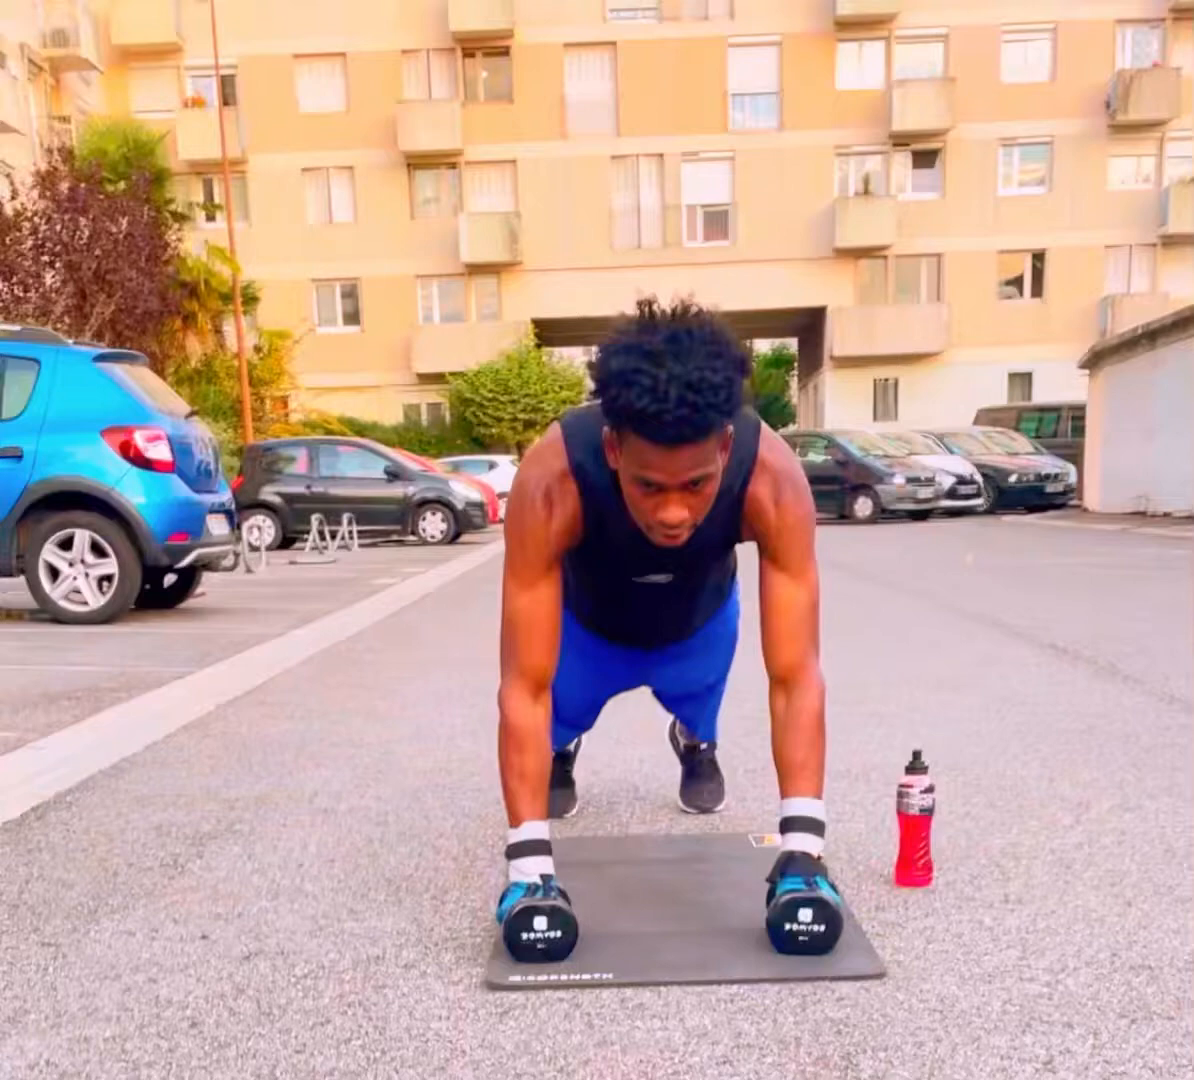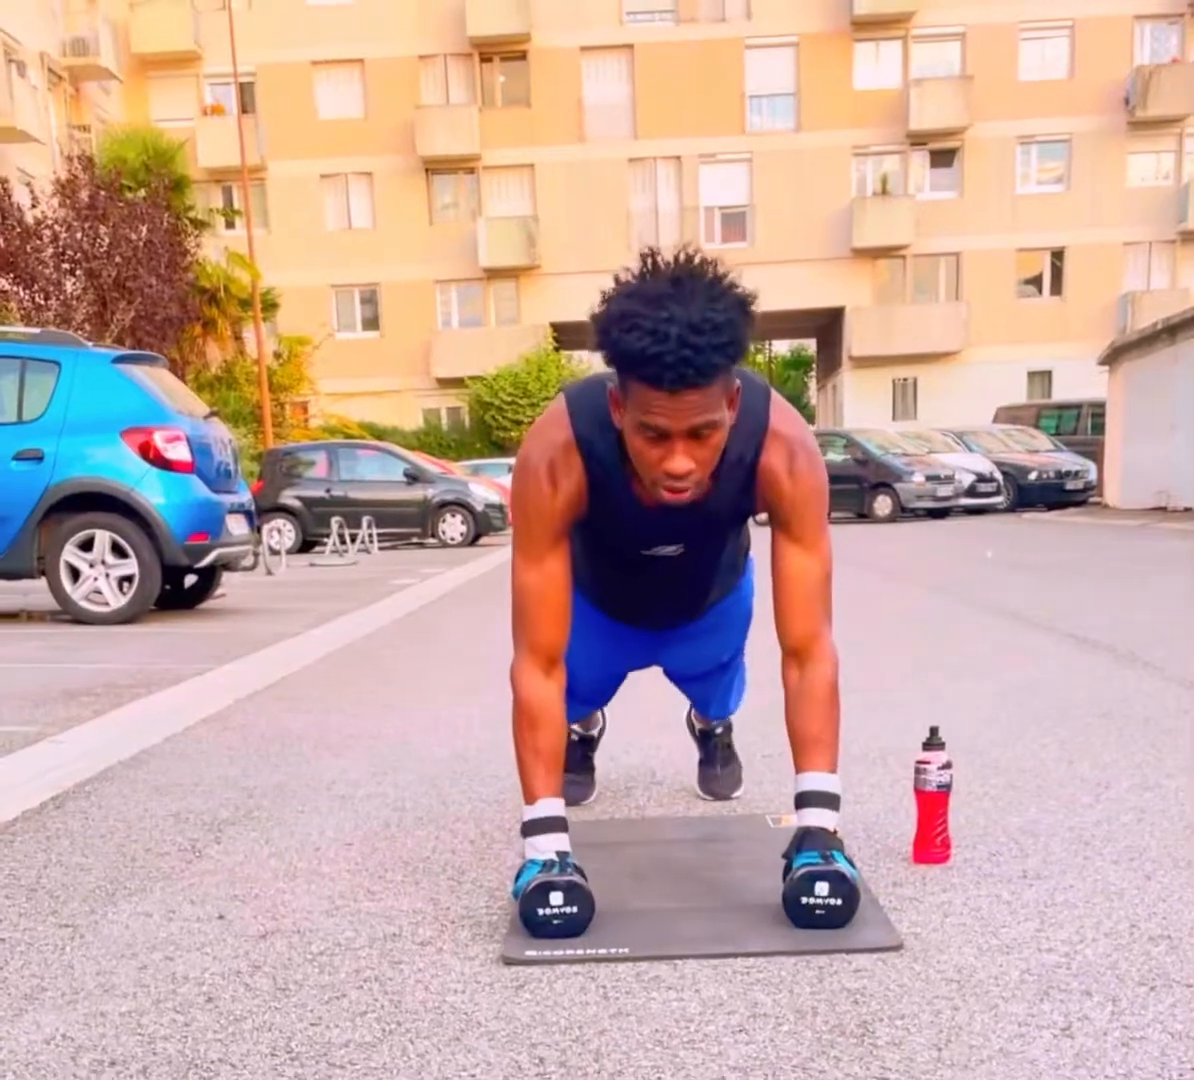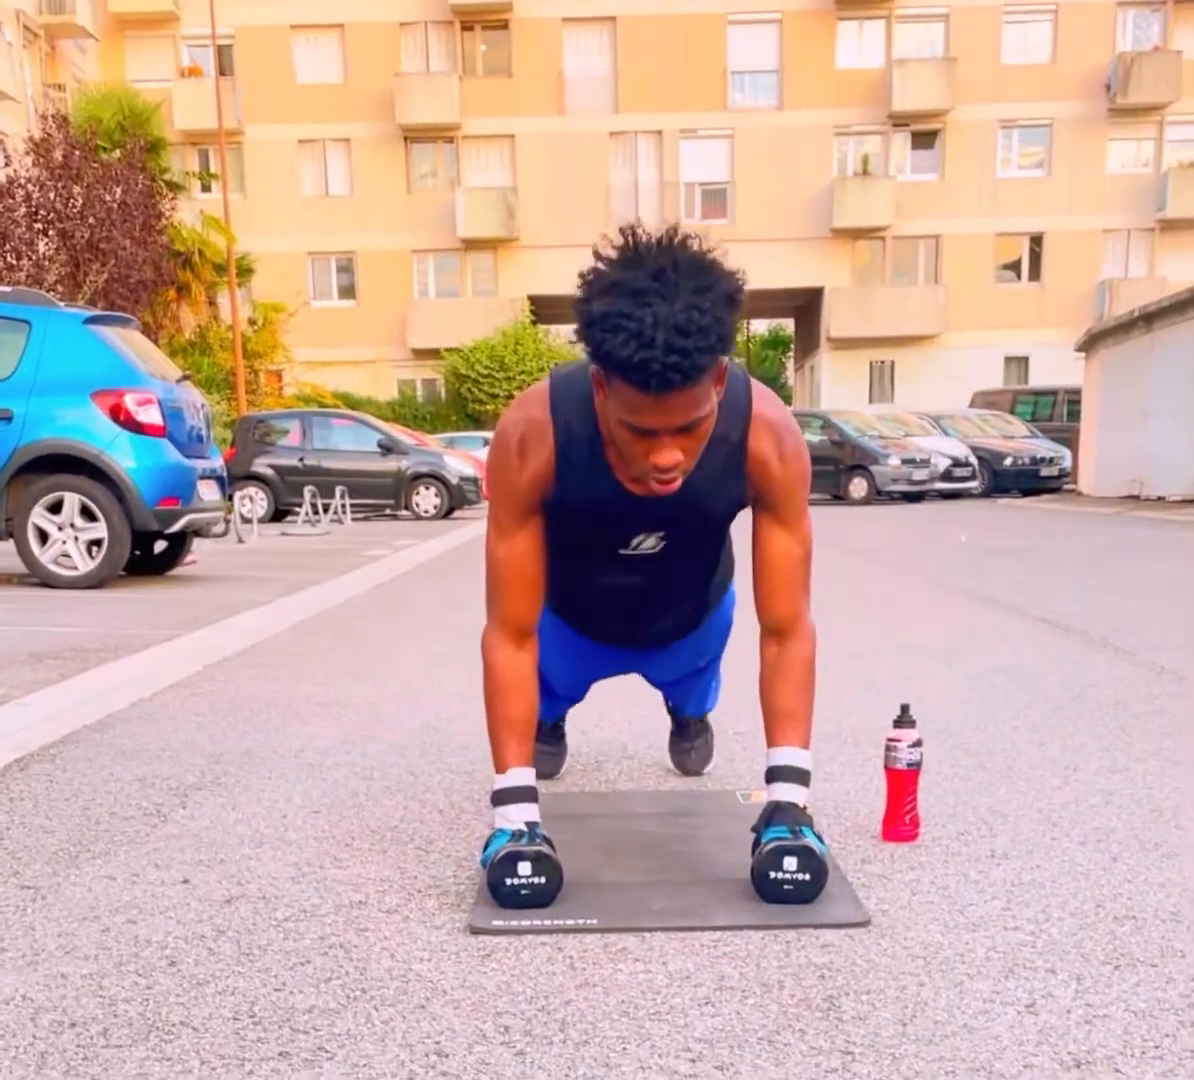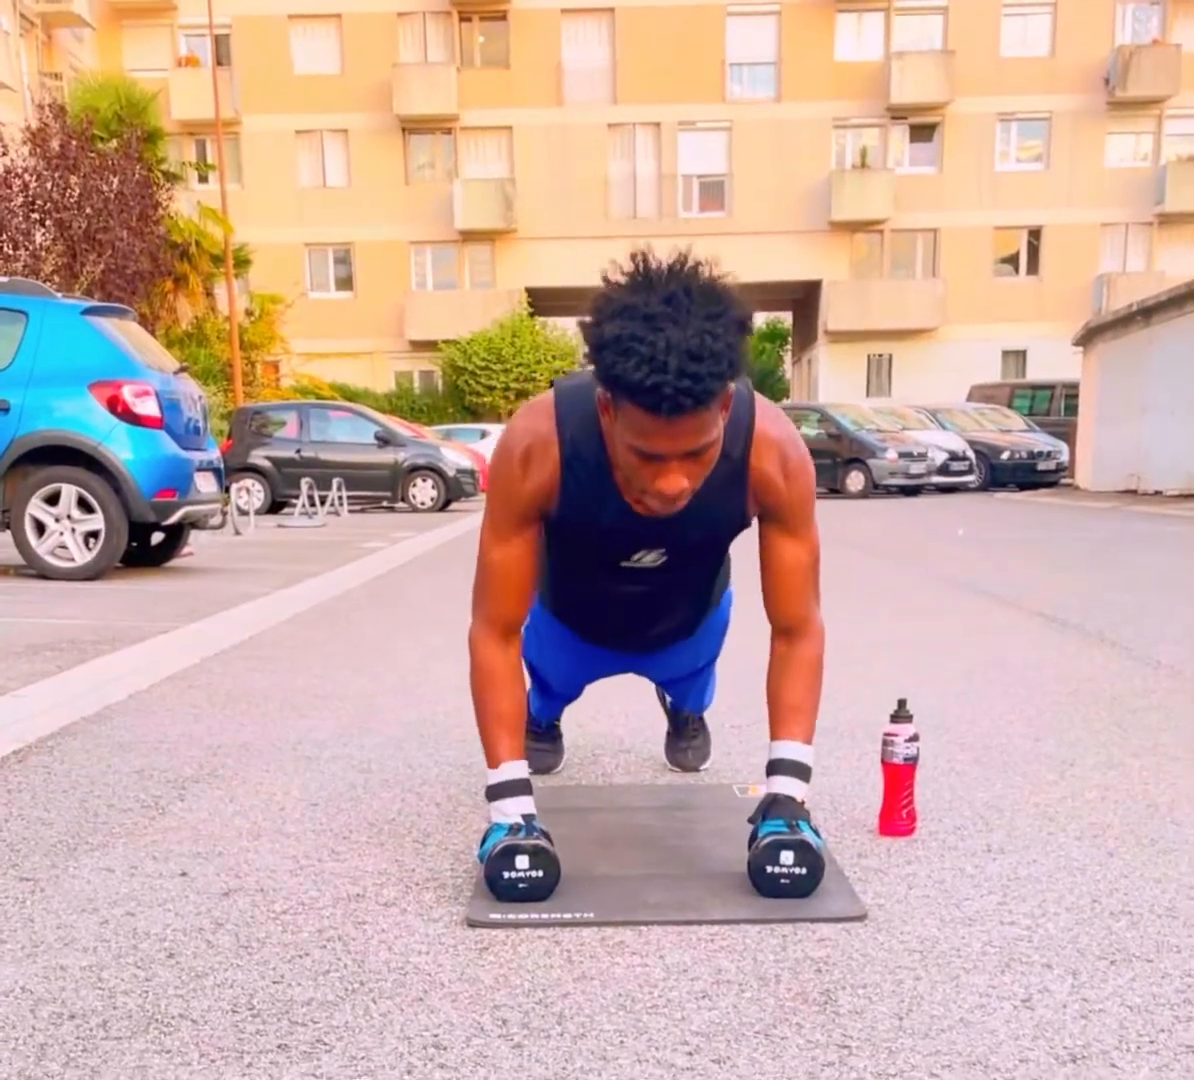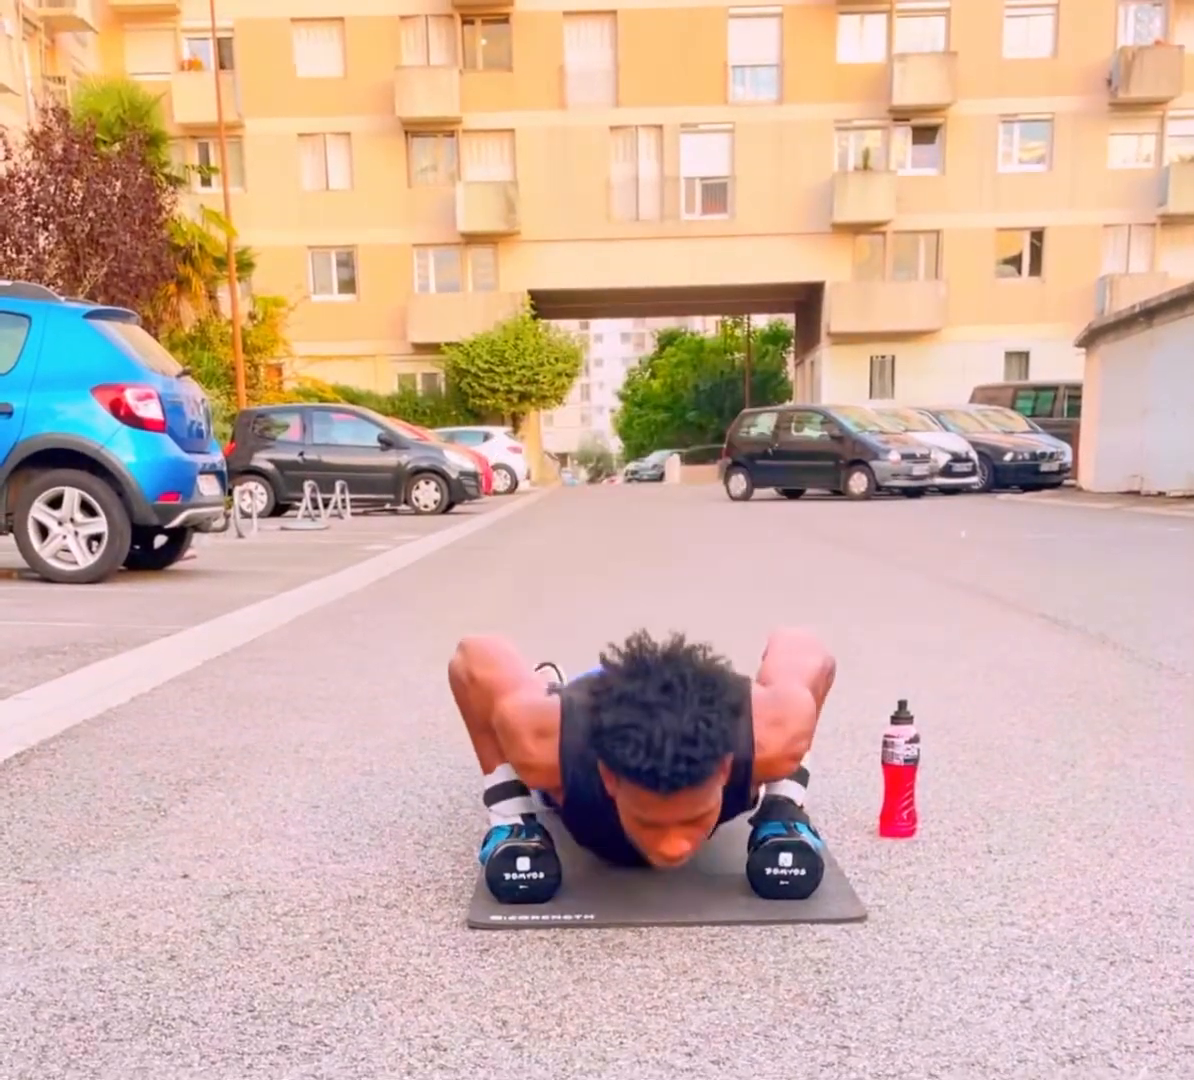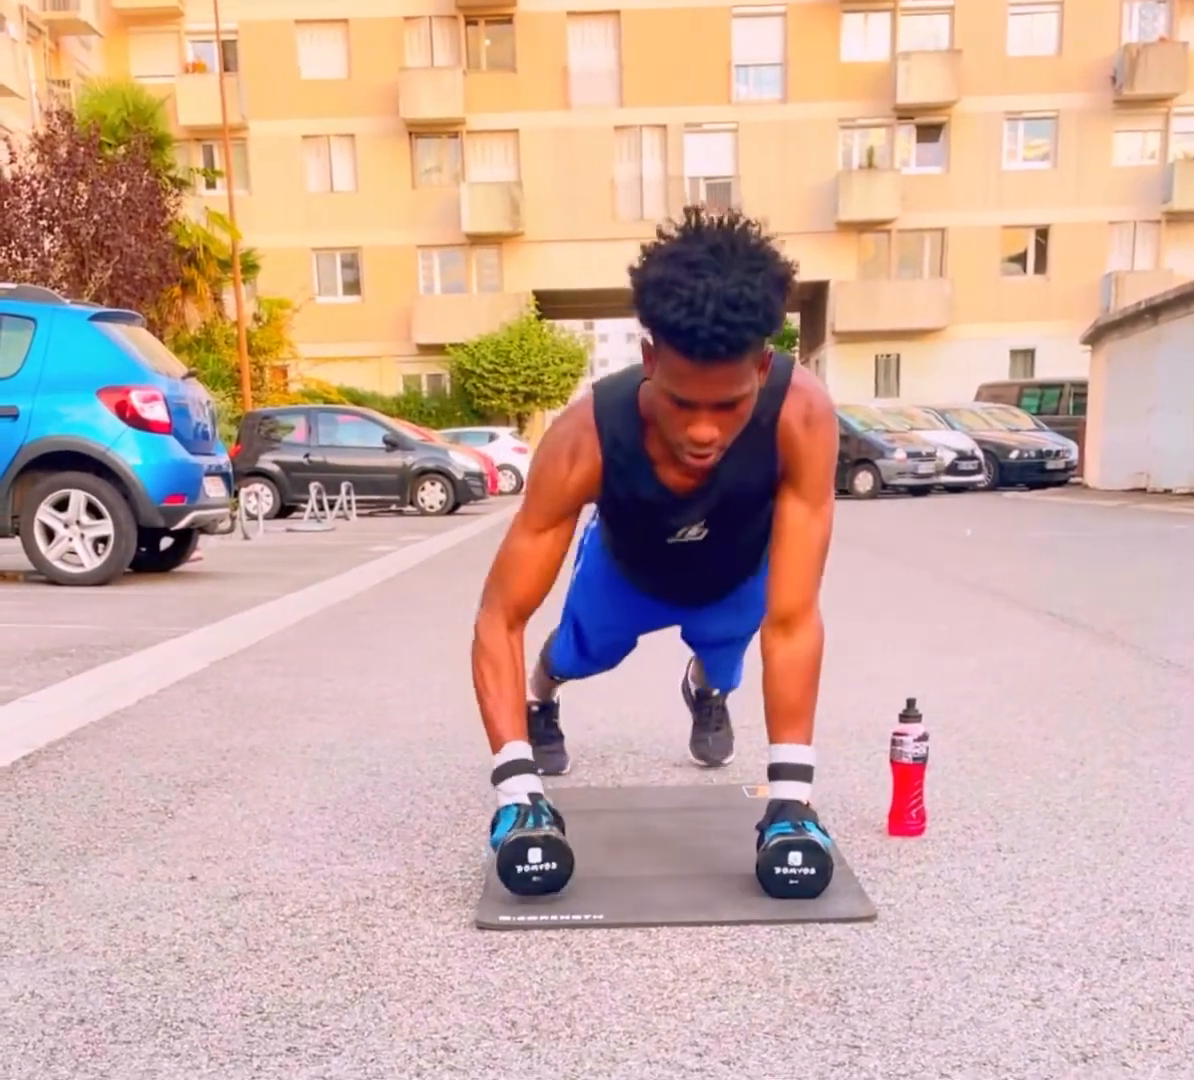
dt=0.7s
person 1, frame 1
left shoulder: (773, 478)
right shoulder: (551, 480)
left elbow: (796, 676)
right elbow: (524, 686)
left wrist: (803, 845)
right wrist: (528, 861)
left hip: (698, 614)
right hip: (588, 618)
left ankle: (694, 742)
right ankle: (561, 749)
person 1, frame 2
left shoulder: (784, 448)
right shoulder: (556, 453)
left elbow: (808, 650)
right elbow: (538, 663)
left wrist: (818, 821)
right wrist: (545, 838)
left hip: (712, 595)
right hip: (598, 601)
left ankle: (713, 730)
right ankle: (581, 730)
person 1, frame 3
left shoulder: (769, 435)
right shoulder: (531, 433)
left elbow: (786, 629)
right elbow: (511, 634)
left wrist: (788, 794)
right wrist: (515, 806)
left hip: (691, 617)
right hip: (572, 620)
left knee: (691, 697)
right knee: (545, 707)
left ankle: (687, 714)
right ankle: (547, 722)
person 1, frame 4
left shoulder: (773, 450)
right shoulder: (536, 445)
left elbow: (796, 628)
right elbow: (496, 630)
left wrist: (786, 788)
right wrist: (510, 798)
left hip: (691, 619)
right hip: (570, 620)
left knee: (690, 700)
right knee: (544, 703)
left ankle: (685, 712)
right ankle: (542, 719)
person 1, frame 5
left shoulder: (770, 736)
right shoulder: (545, 747)
left elbow: (808, 652)
right elbow: (470, 659)
left wrist: (784, 799)
right wrist: (507, 800)
person 1, frame 6
left shoulder: (801, 414)
right shoulder: (586, 438)
left elbow: (792, 621)
right elbow: (500, 618)
left wrist: (790, 792)
right wrist: (513, 781)
left hip: (736, 574)
right hip: (626, 568)
left knee: (724, 668)
right knee: (582, 653)
left ankle: (704, 687)
right ankle: (539, 696)
